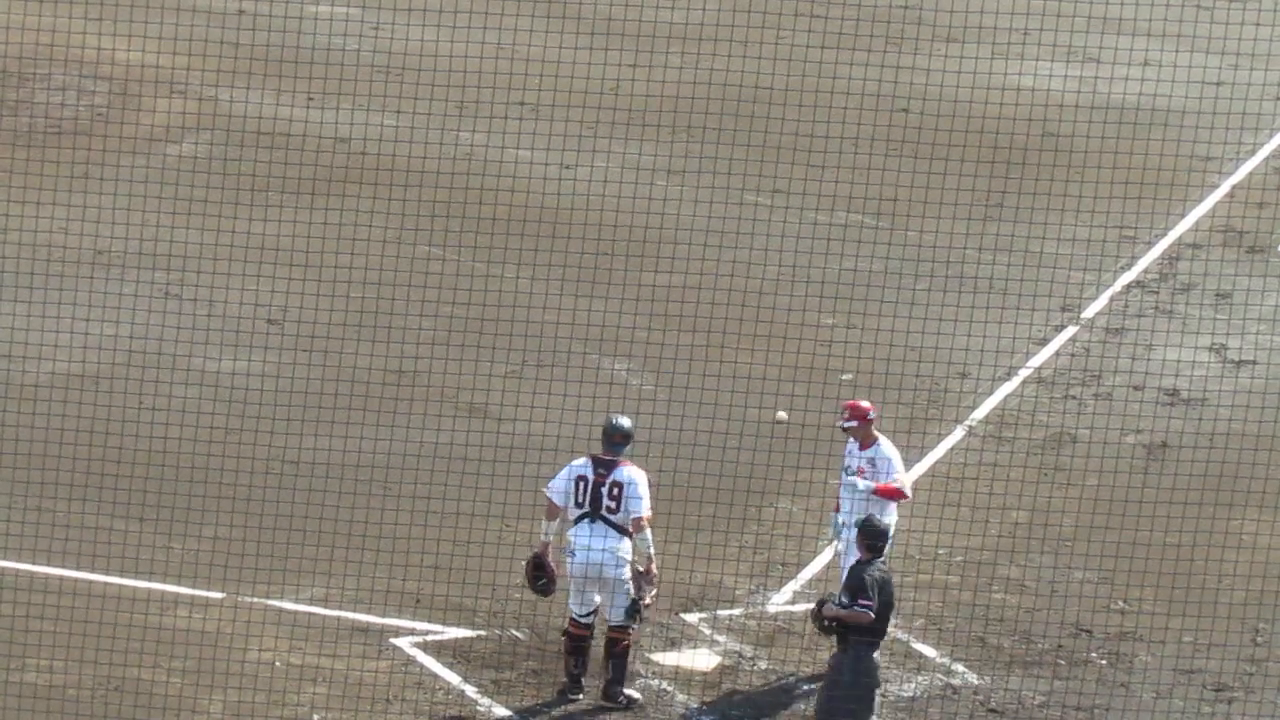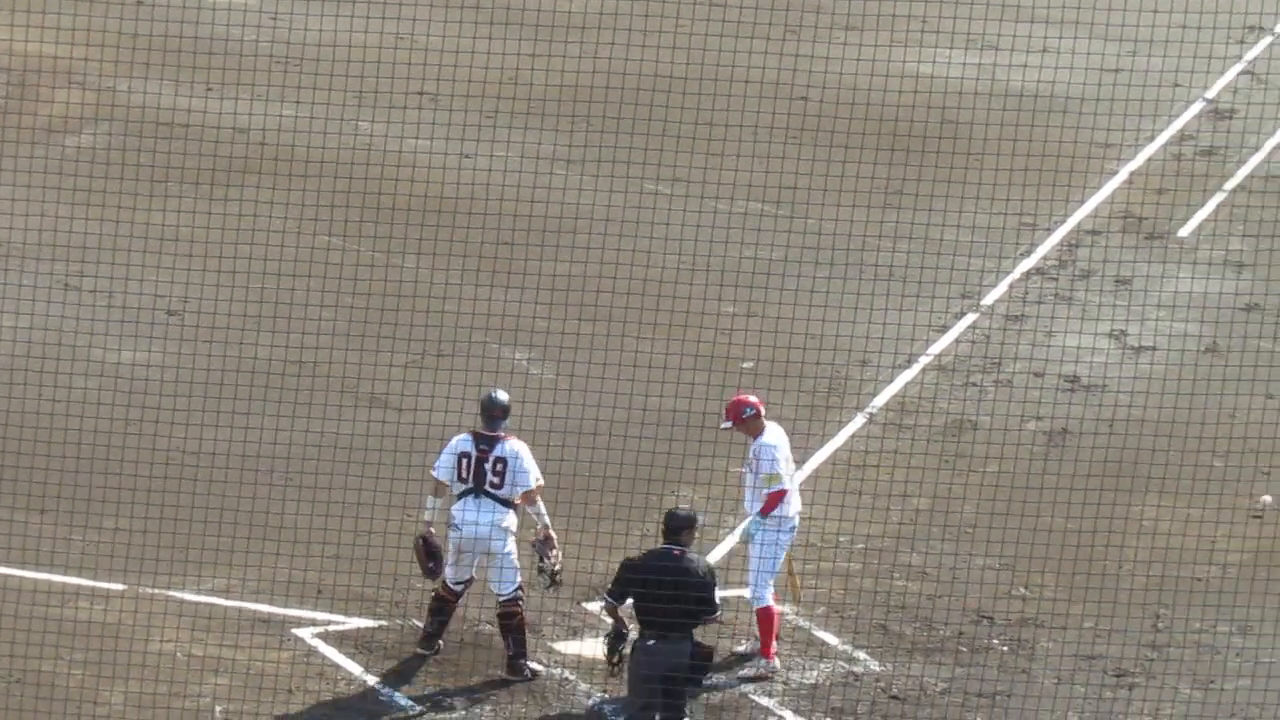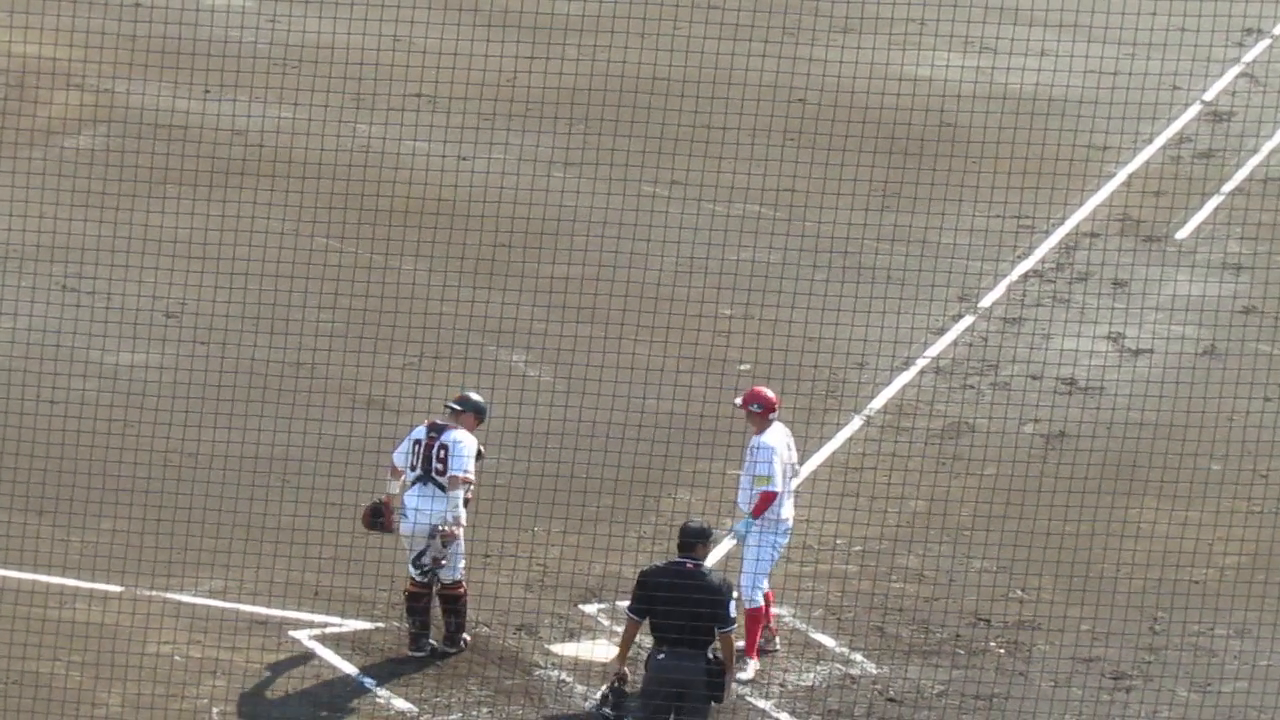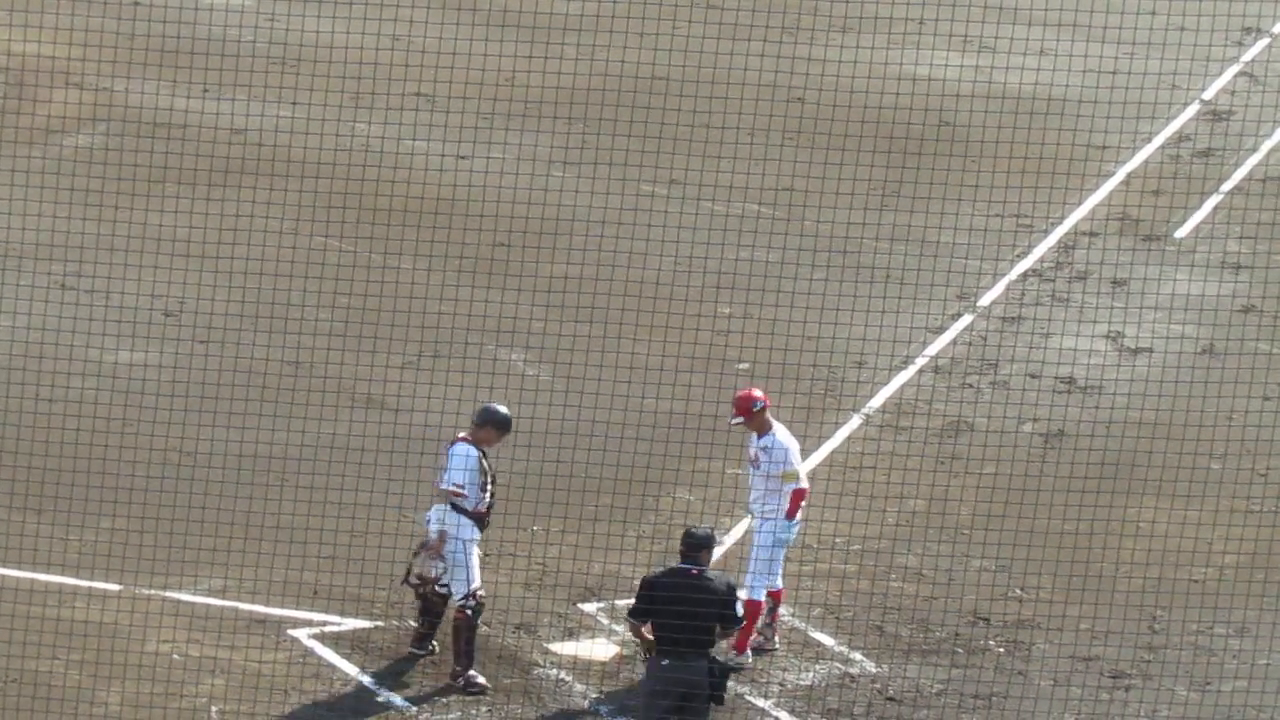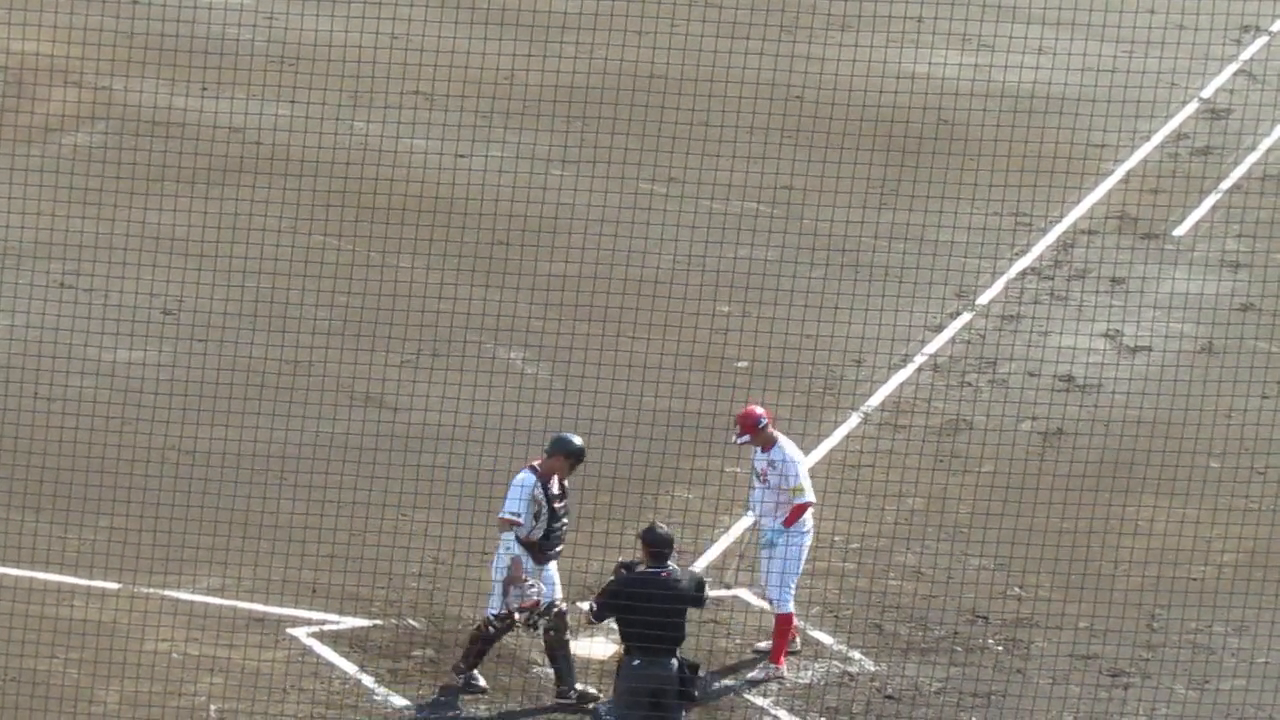
dt=0.7s
person 1, frame 1
left shoulder: (578, 466)
right shoulder: (634, 475)
left elbow: (553, 507)
right elbow: (640, 523)
left wrist: (545, 542)
right wrist: (650, 560)
left hip: (580, 553)
right hip: (615, 557)
left knee: (580, 619)
right knee: (621, 622)
left ankle: (574, 684)
right ankle: (613, 690)
person 1, frame 2
left shoulder: (459, 443)
right shoulder: (516, 449)
left elbow: (439, 486)
right elbow: (530, 494)
left wrist: (429, 523)
right wrist: (545, 527)
left hip: (462, 528)
right hip: (498, 531)
left knee: (452, 585)
right knee: (509, 597)
left ankle: (429, 640)
right ankle: (517, 664)
person 1, frame 3
left shoulder: (420, 431)
right shoulder: (464, 440)
left elbow: (397, 466)
right elbow: (456, 482)
left wrist: (395, 493)
right wrist: (455, 522)
left hip: (410, 516)
right hip: (442, 520)
left knee: (419, 577)
right knee: (452, 579)
left ankle: (418, 640)
right ankle: (453, 638)
person 1, frame 4
left shoulder: (464, 447)
right shoulder: (467, 452)
right elbow: (448, 495)
right wrist: (441, 536)
left hip: (452, 530)
right hip: (458, 533)
left knee: (441, 586)
right knee: (470, 599)
left ankle: (422, 640)
right ankle: (462, 670)
person 1, frame 5
left shoulder: (559, 481)
right shoulder: (526, 481)
right elbow: (508, 524)
right wrist: (516, 564)
left hip: (545, 560)
right hip: (520, 559)
left knee: (557, 619)
right knee: (500, 619)
left ankle: (567, 687)
right ankle: (465, 669)
person 2, frame 1
left shoulder: (886, 455)
right shoulder: (852, 446)
left elbow: (903, 493)
left wrist: (870, 488)
right wrist: (836, 515)
right hip: (850, 529)
person 2, frame 2
left shoulder: (767, 444)
right shoulder: (769, 431)
left elbow: (779, 489)
left wrist: (758, 520)
left hip: (773, 523)
right hip: (770, 521)
left knee: (760, 587)
right knee: (762, 582)
left ankle: (767, 659)
right ankle: (764, 641)
person 2, frame 3
left shoulder: (764, 444)
right shoulder: (779, 432)
left elbow: (770, 491)
right elbow: (792, 469)
left wrist: (748, 521)
left hip: (765, 525)
right hip: (772, 521)
left knee: (750, 586)
right knee: (756, 582)
left ankle: (750, 658)
right ankle: (767, 637)
person 2, frame 4
left shoulder: (782, 443)
right shoulder: (757, 435)
left elbow: (800, 488)
left wrist: (787, 524)
right wrist: (754, 503)
left hip: (776, 520)
right hip: (763, 516)
left knee: (755, 581)
right knee: (770, 577)
left ankle: (740, 650)
right ankle: (767, 634)
person 2, frame 5
left shoulder: (788, 456)
right shoulder: (759, 447)
left elbow: (805, 500)
left wrist: (781, 529)
right wrist: (754, 496)
left hip: (792, 532)
right hip: (770, 528)
left knee: (780, 593)
right knee: (771, 587)
left ankle: (776, 663)
right ankle: (789, 637)
person 3, frame 1
left shoulder: (866, 574)
right shoulder: (878, 571)
left elbow: (865, 616)
left wrist: (834, 611)
right wrist: (841, 610)
left hip: (857, 660)
right hip: (848, 655)
person 3, frame 2
left shoulder: (637, 563)
right shoulder: (702, 569)
left elbow: (610, 604)
right elbow: (712, 616)
left wrist: (619, 622)
left hip: (649, 647)
right hip: (684, 649)
person 3, frame 3
left shoulder: (651, 576)
right shoulder: (718, 585)
left elbow: (633, 623)
right elbow: (725, 635)
left wrist: (620, 661)
right wrist: (728, 672)
left hip: (662, 662)
right hip: (698, 667)
person 3, frame 4
left shoulder: (655, 582)
right shoulder: (723, 587)
left elbow: (635, 625)
right elbow: (732, 628)
left wrist: (647, 640)
left hip: (664, 667)
right hip: (700, 669)
person 3, frame 5
left shoulder: (624, 584)
right shoulder: (686, 581)
left elbow: (592, 617)
right elbow: (701, 599)
right wrist: (672, 566)
left hip: (635, 667)
right hip: (670, 667)
